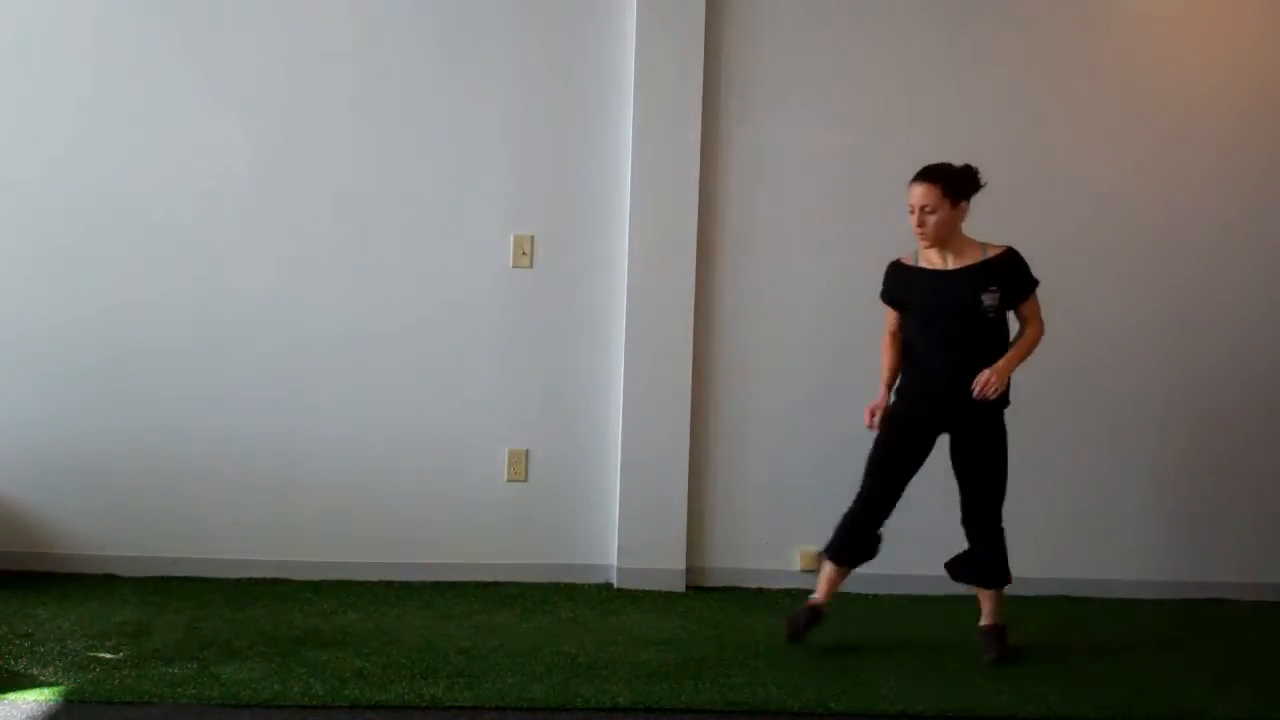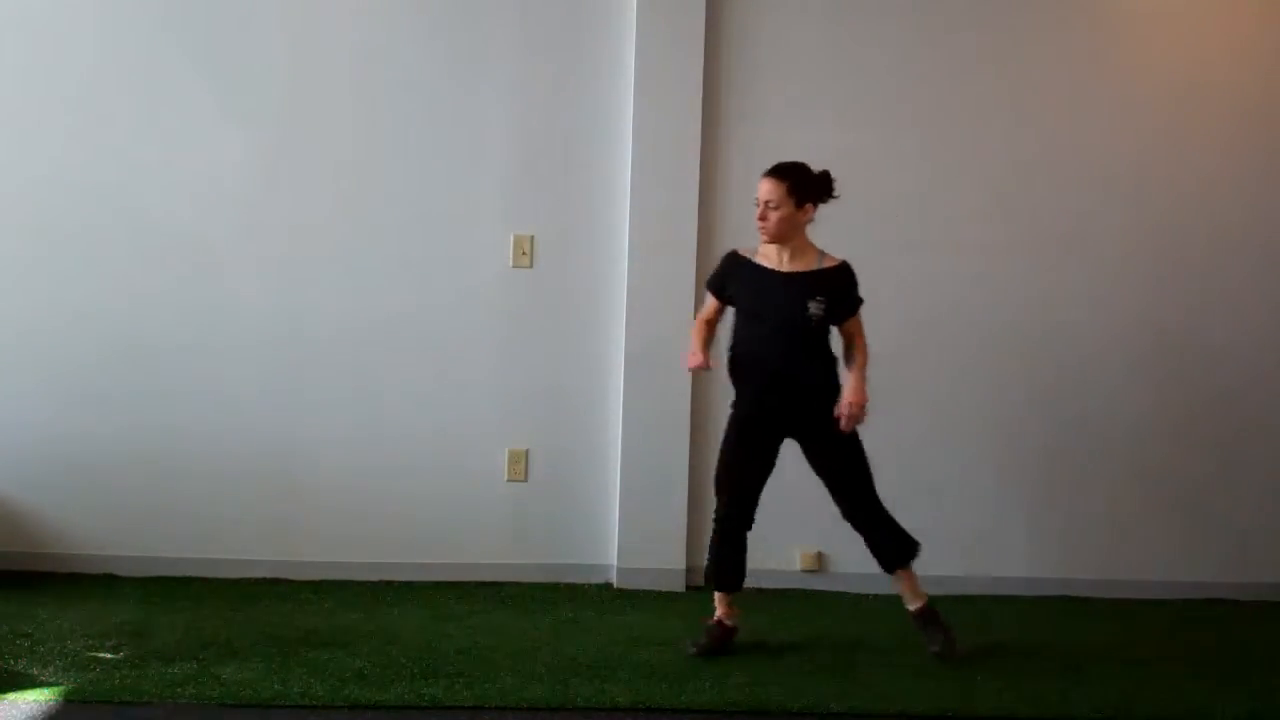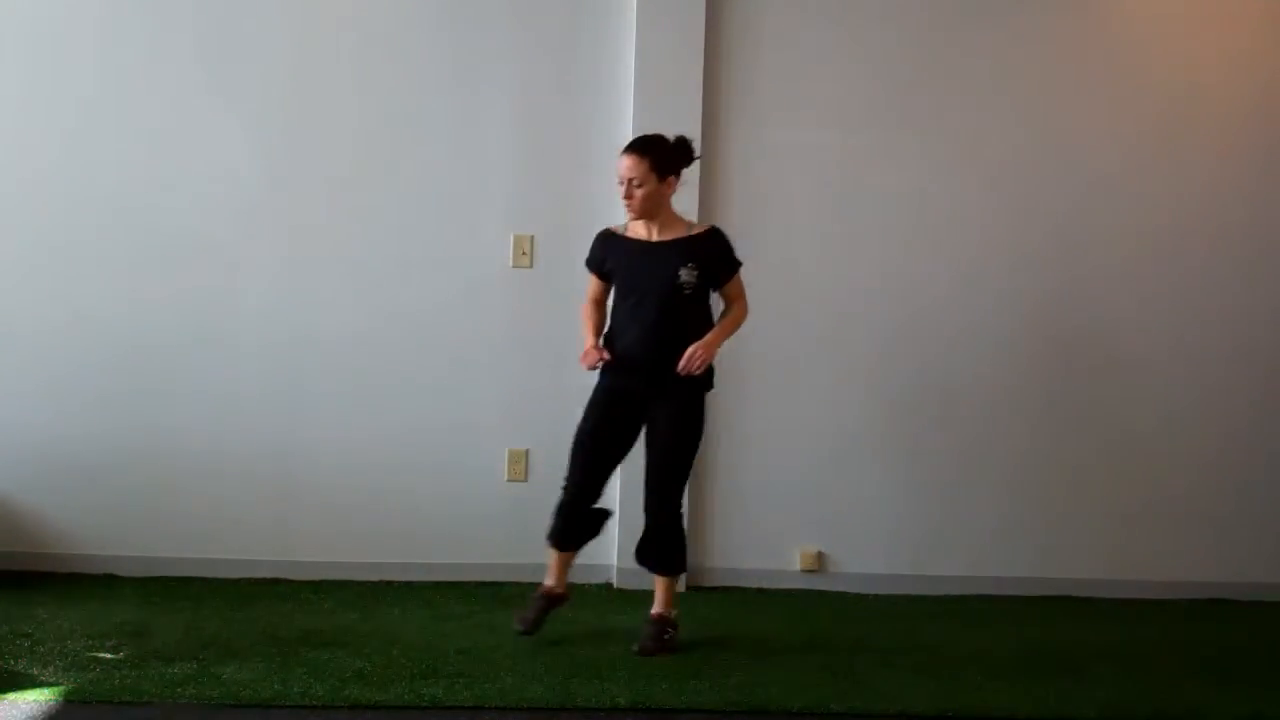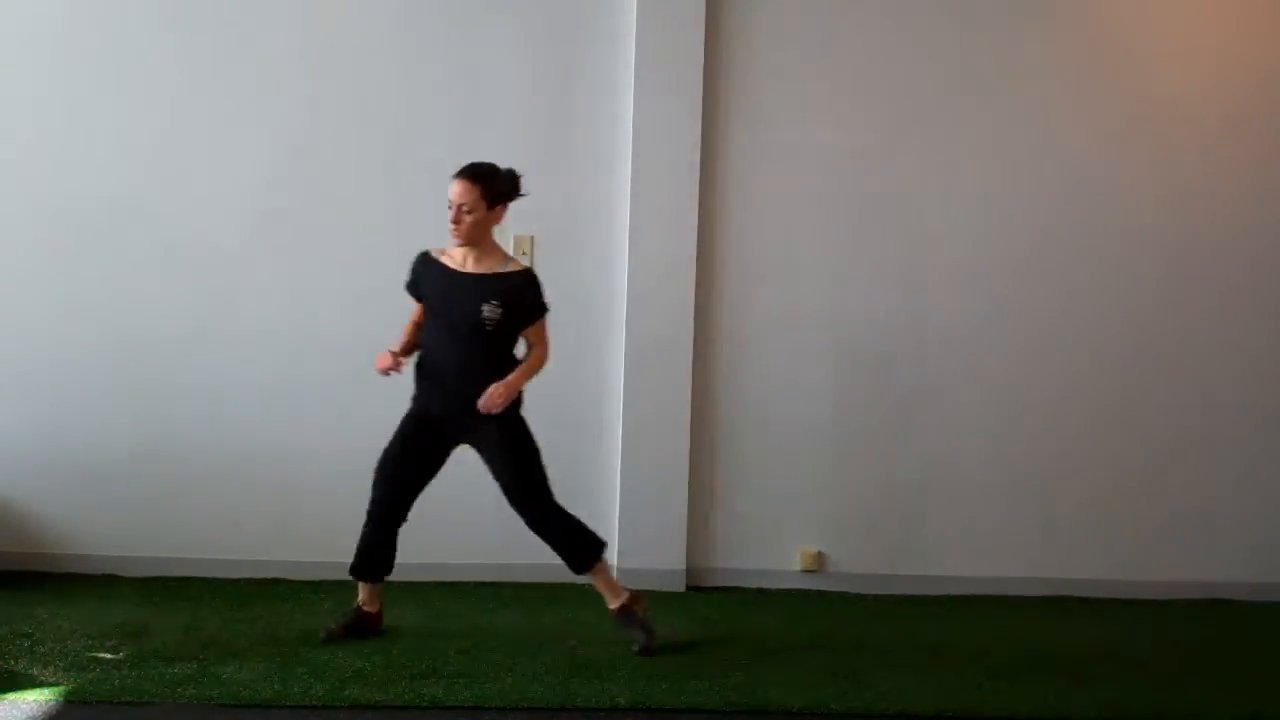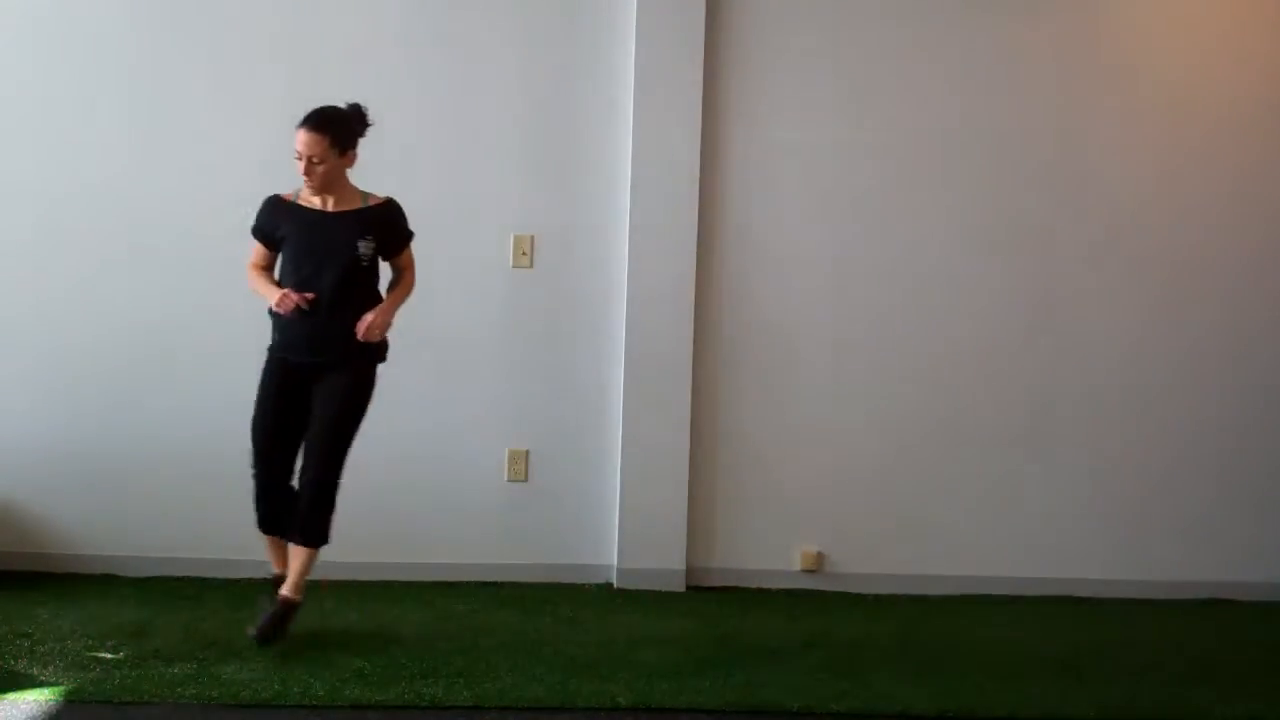
dt=0.3s
person 1, frame 1
left shoulder: (1002, 264)
right shoulder: (903, 273)
left elbow: (1033, 325)
left wrist: (1004, 367)
right wrist: (883, 392)
left hip: (976, 408)
right hip: (914, 403)
left knee: (982, 515)
right knee: (871, 500)
left ankle: (991, 621)
right ankle: (818, 601)
person 1, frame 2
left shoulder: (834, 274)
right shoulder: (739, 267)
left elbow: (855, 339)
right elbow: (705, 319)
left wrist: (856, 384)
right wrist: (698, 350)
left hip: (820, 406)
right hip: (757, 405)
left knee: (864, 509)
right knee: (732, 508)
left ankle: (920, 607)
right ankle: (723, 619)
person 1, frame 3
left shoulder: (705, 243)
right shoulder: (611, 243)
left elbow: (737, 306)
right elbow: (594, 299)
left wrist: (710, 342)
right wrist: (592, 340)
left hip: (678, 388)
right hip: (620, 382)
left knee: (662, 500)
right knee: (579, 483)
left ankle: (663, 613)
right ankle: (553, 588)
person 1, frame 4
left shoulder: (517, 280)
right shoulder: (429, 266)
left elbow: (538, 349)
left wrist: (512, 382)
right wrist: (395, 351)
left hip: (491, 414)
right hip: (430, 409)
left knee: (542, 512)
right knee: (385, 502)
left ankle: (623, 603)
right ankle: (367, 608)
person 1, frame 5
left shoulder: (381, 215)
right shoulder: (279, 210)
left elbow: (405, 273)
right elbow: (257, 268)
left wrist: (384, 310)
right wrist: (273, 293)
left hip: (349, 362)
right hip: (288, 357)
left knee: (317, 471)
right knee: (267, 466)
left ankle: (289, 596)
right ankle: (281, 577)
